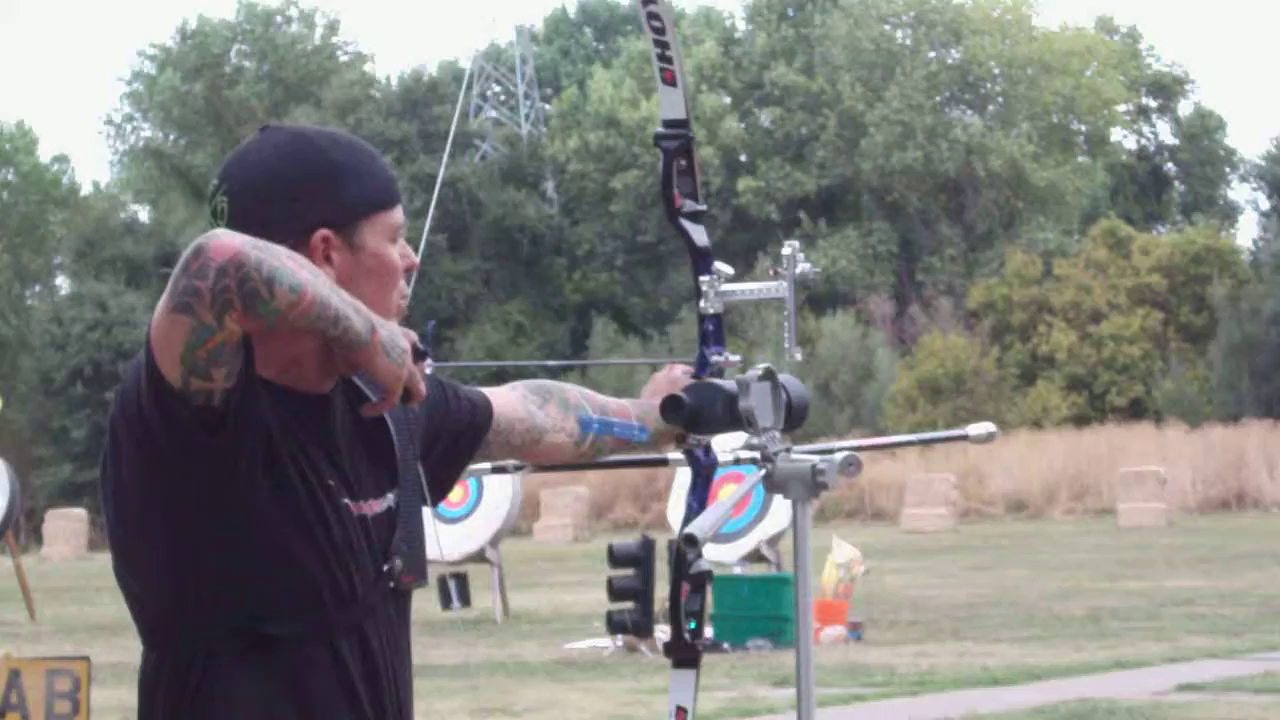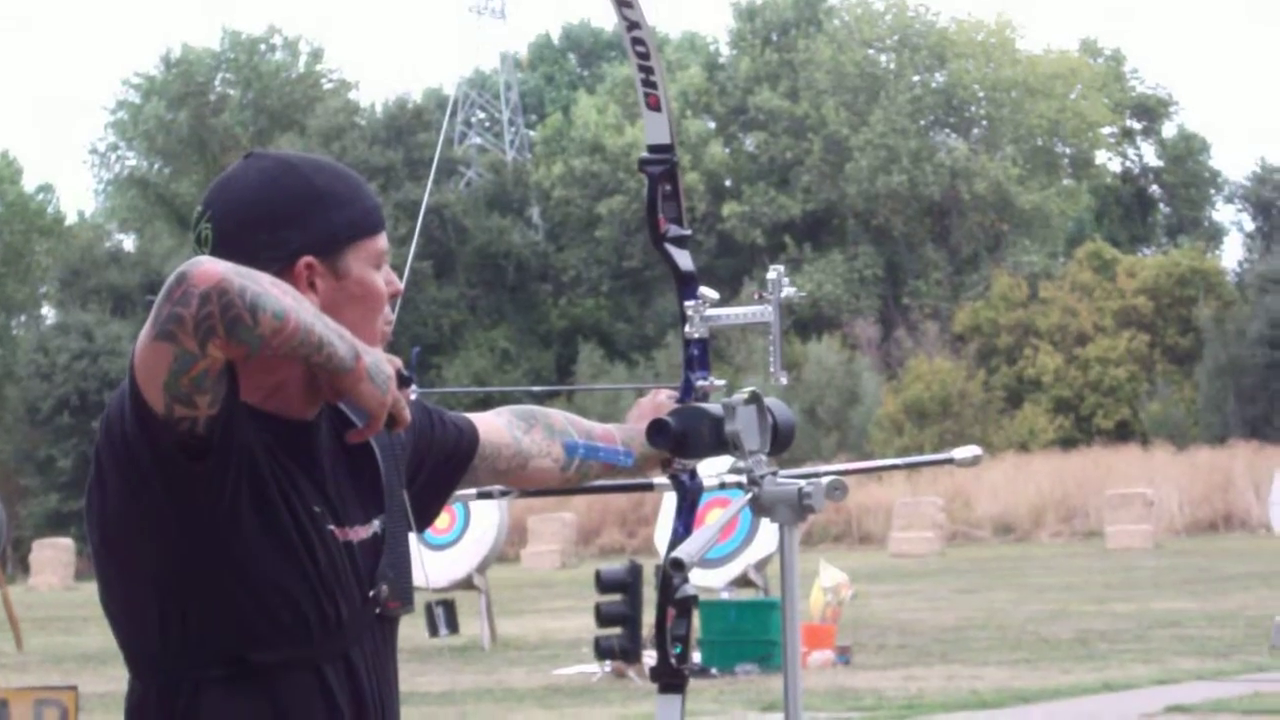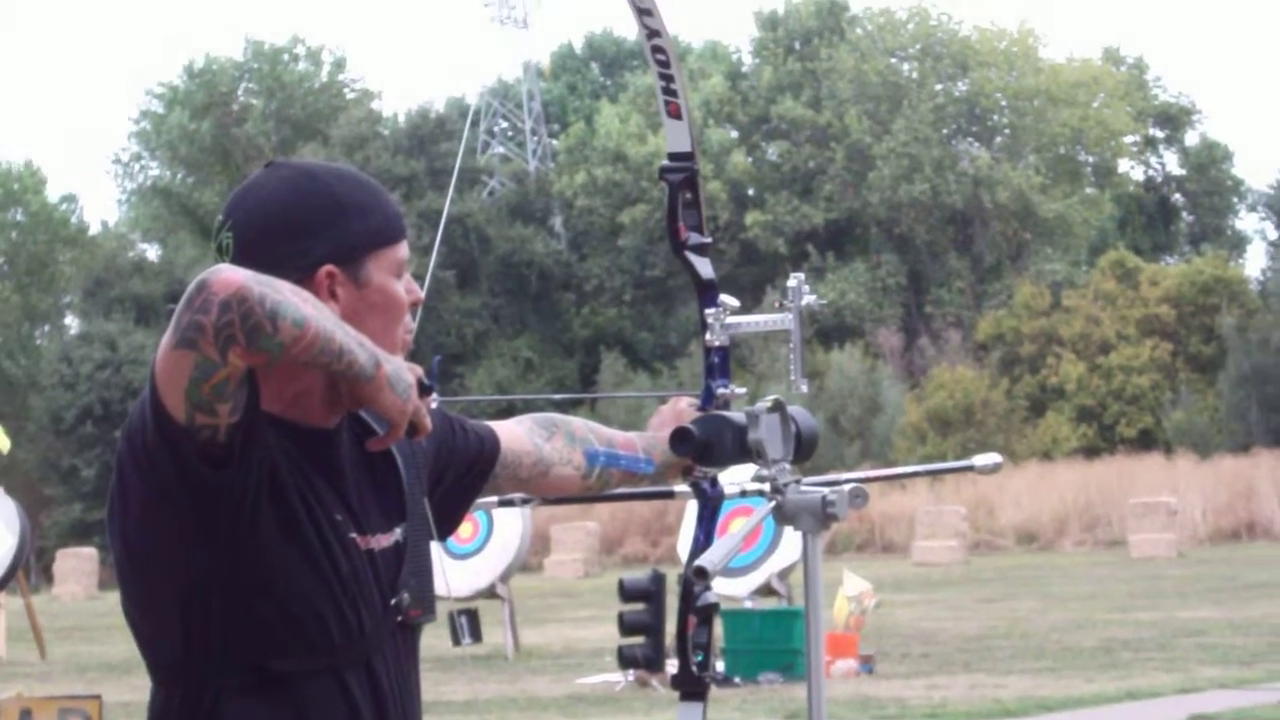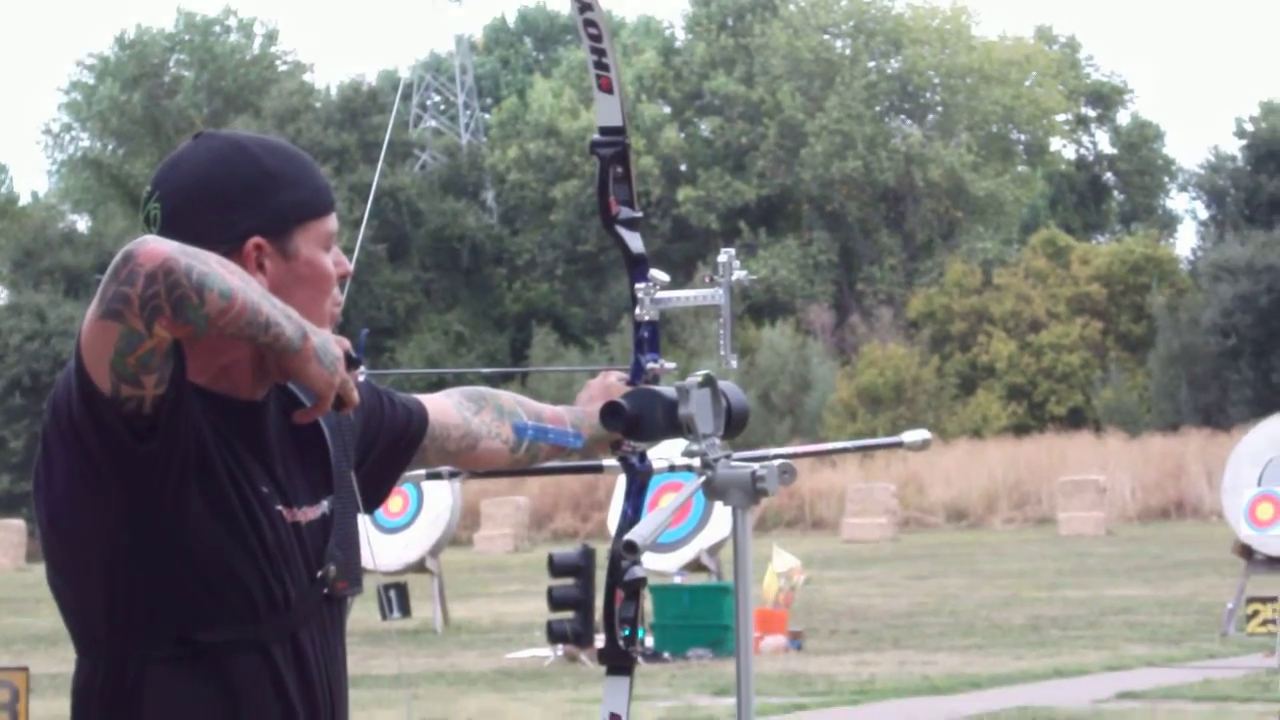
dt=0.7s
person 1, frame 1
left shoulder: (386, 404)
right shoulder: (200, 407)
left elbow: (530, 415)
right elbow: (221, 264)
left wrist: (646, 416)
right wrist: (364, 333)
person 1, frame 2
left shoulder: (372, 430)
right shoulder: (179, 434)
left elbow: (518, 442)
right elbow: (203, 290)
left wrist: (632, 440)
right wrist: (347, 358)
person 1, frame 3
left shoulder: (391, 441)
right shoulder: (199, 442)
left elbow: (536, 449)
right elbow: (223, 297)
left wrist: (652, 449)
right wrist: (368, 371)
person 1, frame 4
left shoulder: (321, 410)
right shoulder: (121, 411)
left elbow: (468, 424)
right elbow: (149, 266)
left wrist: (582, 422)
right wrist: (294, 338)
